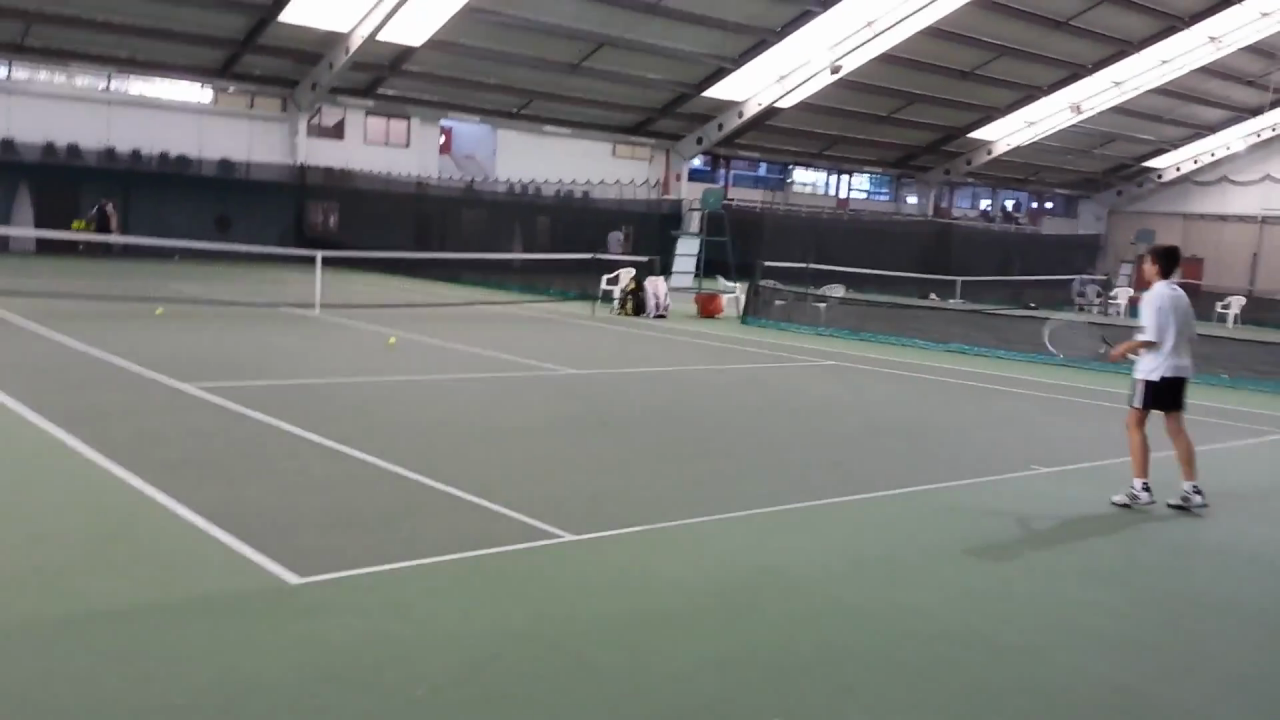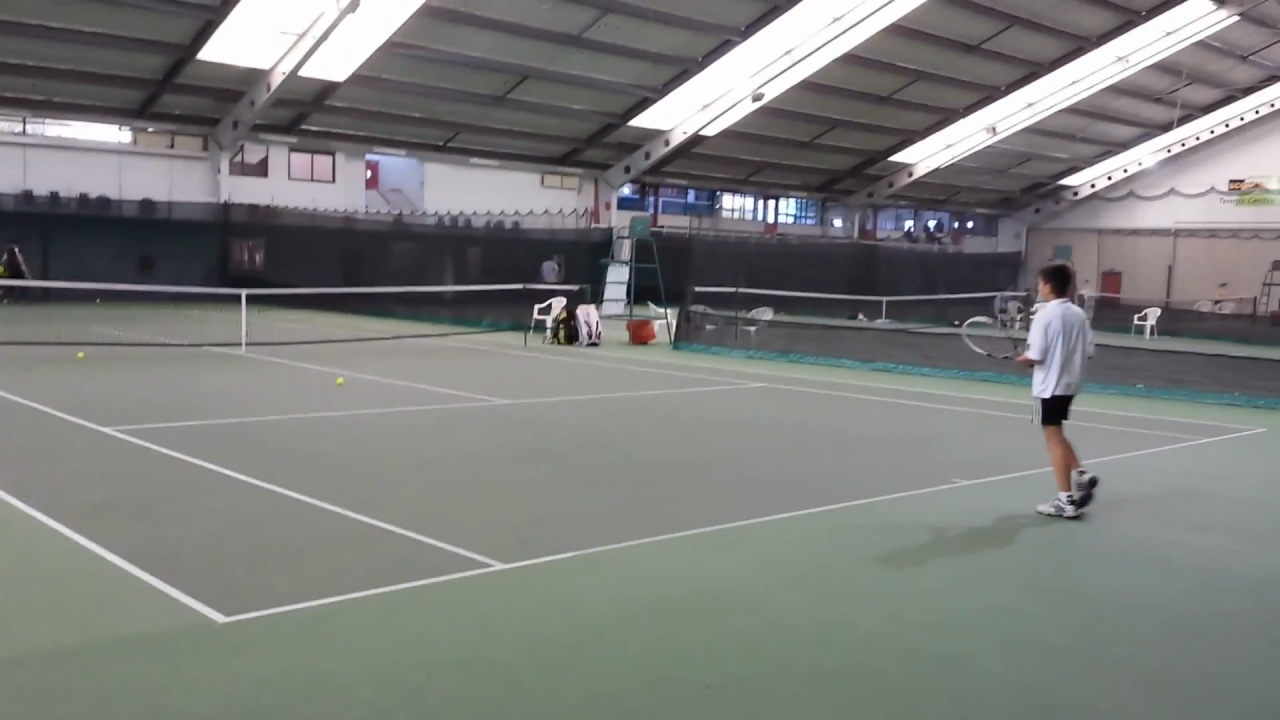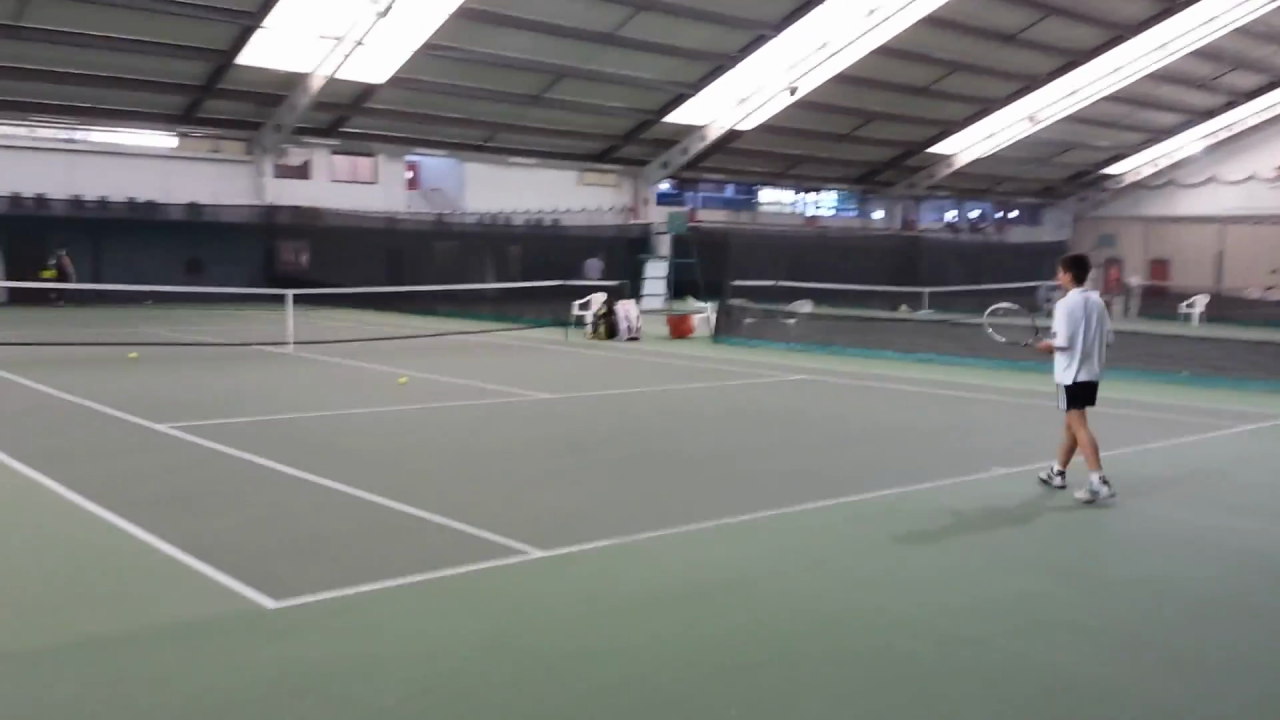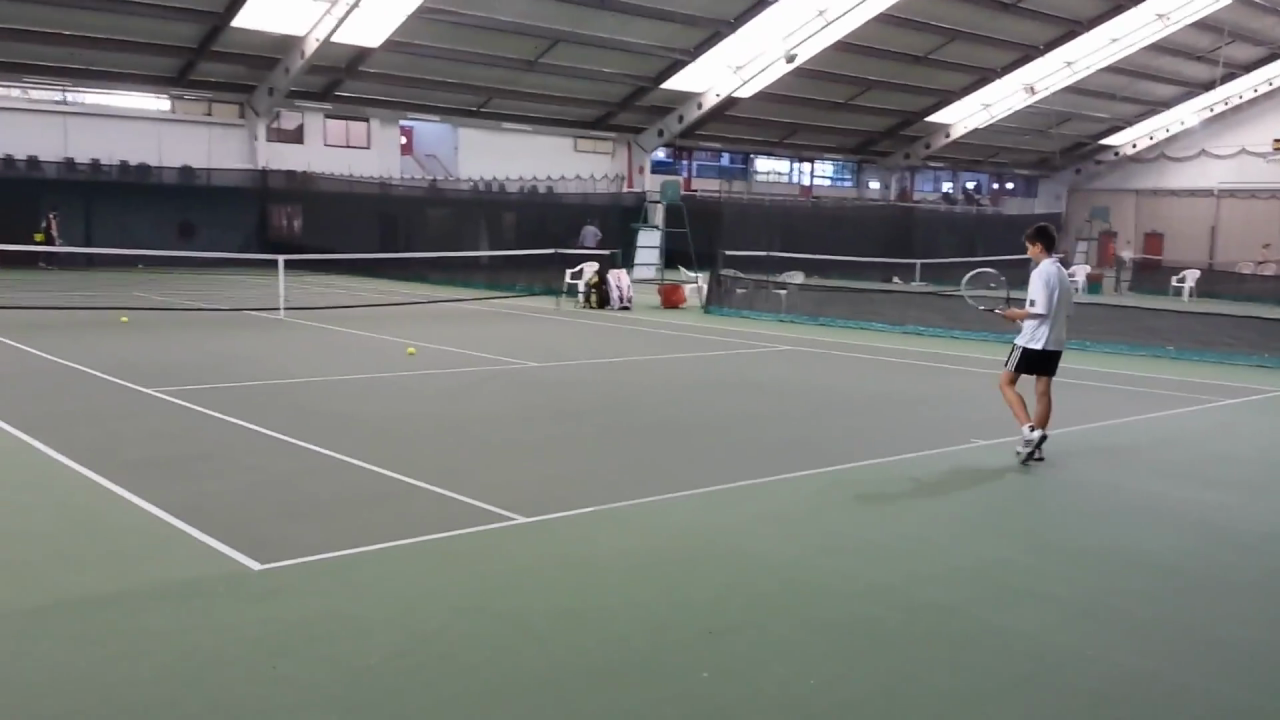
dt=0.3s
person 1, frame 1
left shoulder: (1153, 296)
right shoulder: (1181, 296)
left elbow: (1149, 338)
right elbow: (1188, 336)
left wrist: (1124, 348)
left hip: (1154, 371)
right hip: (1178, 371)
left knee: (1134, 424)
right knee: (1176, 429)
left ankle: (1140, 488)
right ankle: (1192, 490)
person 1, frame 2
left shoulder: (1044, 316)
right shoulder: (1079, 314)
left elbow: (1035, 356)
right elbow: (1088, 351)
left wrist: (1023, 359)
left hip: (1050, 386)
right hip: (1070, 384)
left knee: (1054, 440)
right knee: (1057, 436)
left ankle: (1066, 501)
right ankle: (1081, 476)
person 1, frame 3
left shoulder: (1066, 304)
right shoulder: (1097, 302)
left elbow: (1061, 342)
right elbow: (1106, 338)
left wrist: (1046, 345)
left hip: (1072, 373)
right hip: (1091, 372)
left knee: (1079, 426)
right knee: (1074, 423)
left ankle: (1099, 483)
right ankle: (1057, 471)
person 1, frame 4
left shoulder: (1041, 272)
right shoulder: (1062, 272)
left elbow: (1039, 310)
right elbow: (1066, 310)
left wrist: (1017, 314)
left hip: (1033, 340)
right hip: (1055, 342)
left knee: (1006, 383)
right knee: (1043, 391)
left ankle: (1031, 430)
right ankle: (1033, 444)
